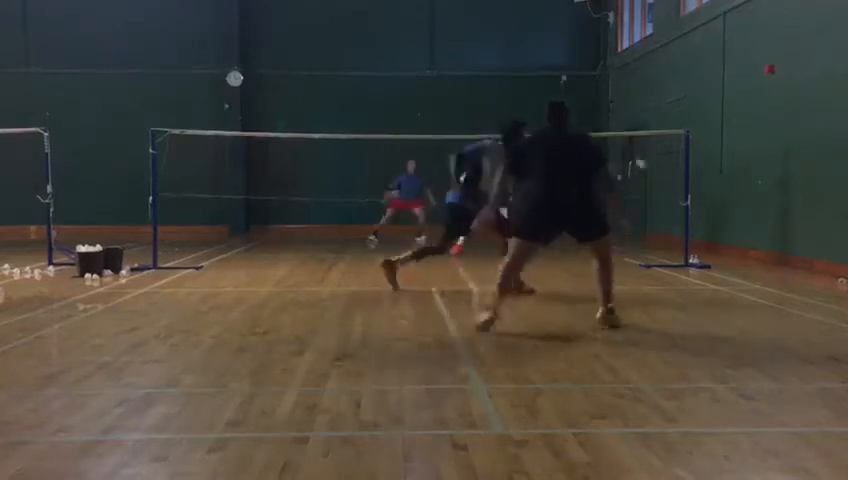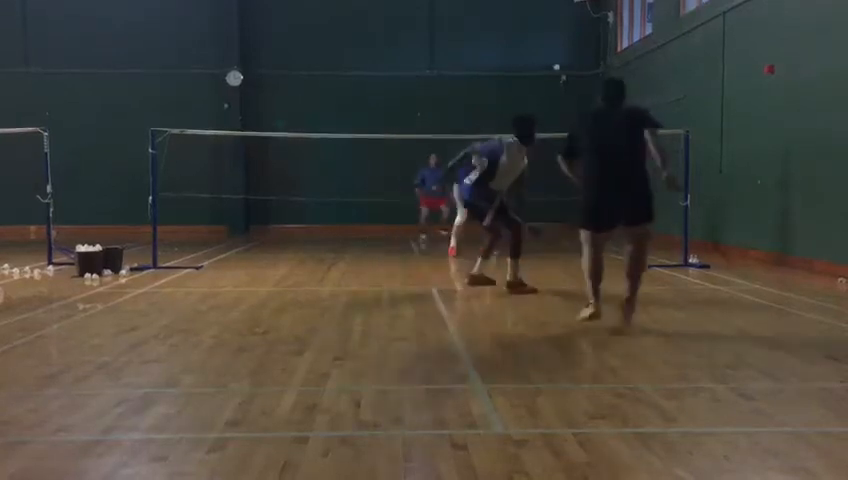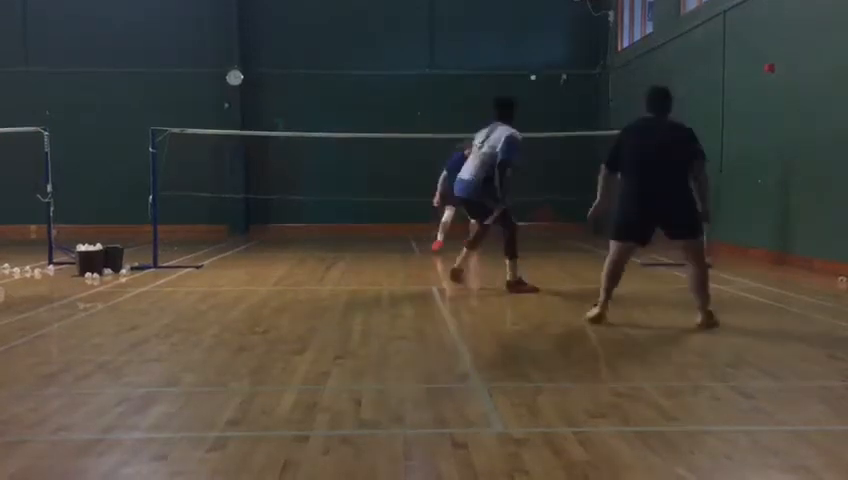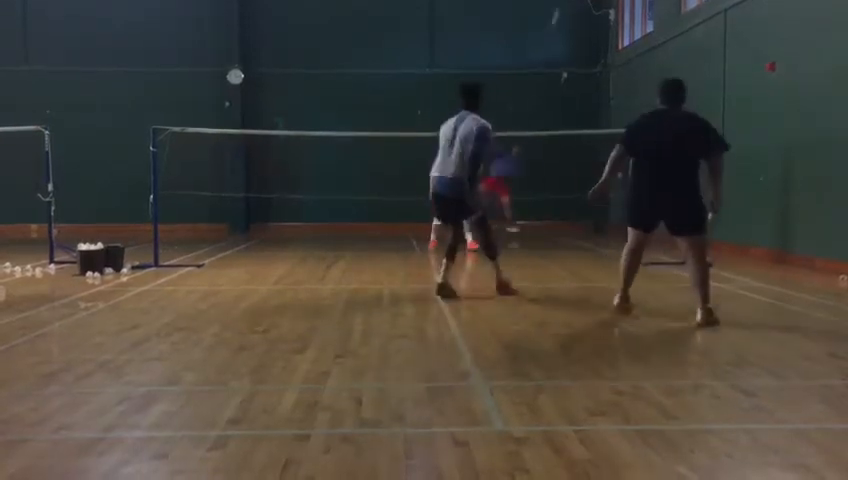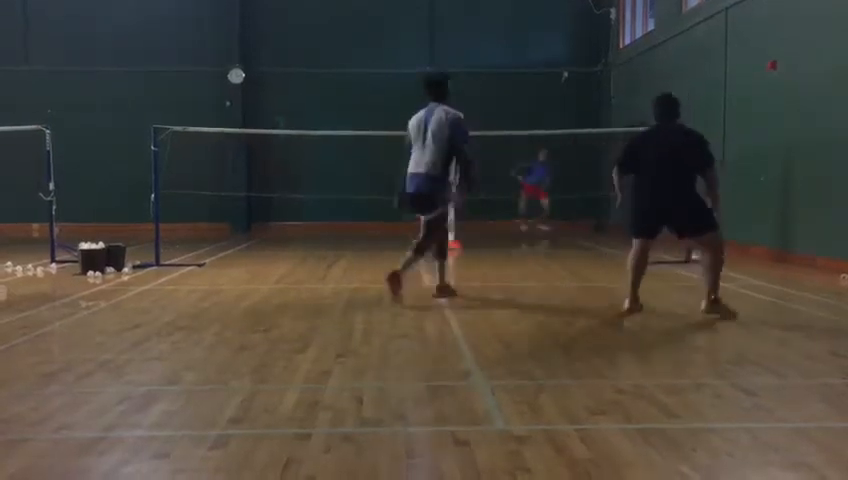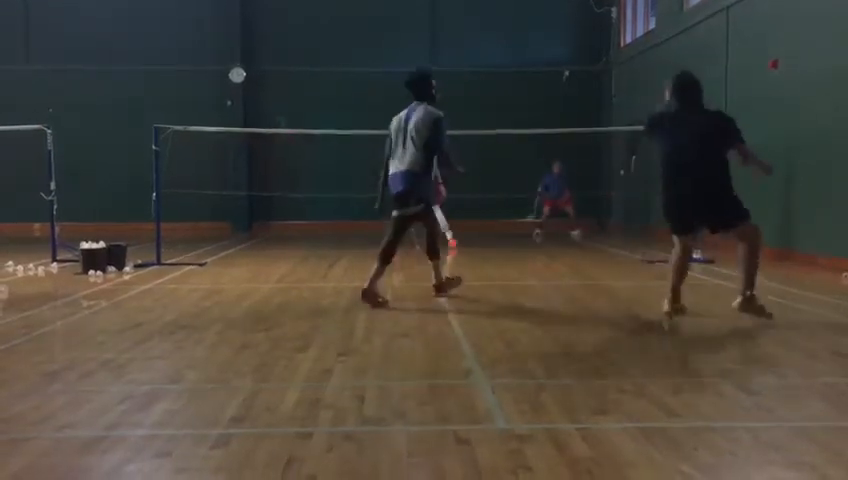
dt=0.3s
person 1, frame 1
left shoulder: (531, 144)
right shoulder: (583, 143)
left elbow: (506, 173)
right elbow: (602, 176)
left wrist: (492, 205)
right wrist: (602, 201)
left hip: (542, 206)
right hip: (581, 205)
left knee: (515, 257)
right knee: (603, 254)
left ankle: (493, 310)
right ankle: (607, 310)
person 1, frame 2
left shoulder: (587, 123)
right shoulder: (636, 115)
left elbow: (564, 158)
right elbow: (651, 135)
left wrist: (581, 180)
right wrist: (664, 168)
left hip: (595, 189)
right hip: (633, 187)
left knee: (591, 245)
right knee: (638, 244)
left ankle: (593, 303)
right ankle: (630, 299)
person 1, frame 3
left shoulder: (629, 133)
right shoulder: (683, 133)
left elbow: (609, 169)
right elbow: (697, 170)
left wrist: (602, 201)
right wrist: (704, 203)
left hip: (635, 204)
right hip: (677, 204)
left knee: (617, 255)
right knee: (696, 257)
left ankle: (601, 306)
right ankle: (704, 312)
person 1, frame 4
left shoulder: (643, 123)
right shoulder: (698, 125)
left elbow: (621, 152)
right elbow: (715, 159)
left wrist: (605, 181)
right wrist: (716, 193)
left hip: (643, 193)
right hip: (682, 196)
left knee: (635, 243)
right knee: (696, 252)
left ankle: (623, 295)
right ankle: (704, 309)
person 1, frame 5
left shoulder: (640, 140)
right shoulder: (693, 138)
left elbow: (619, 170)
right elbow: (709, 173)
left wrist: (621, 196)
right wrist: (714, 200)
left hip: (645, 201)
right hip: (681, 201)
left knee: (639, 248)
right knee: (714, 245)
left ankle: (632, 299)
right ankle: (711, 299)
person 1, frame 6
left shoulder: (665, 121)
right shoulder: (719, 121)
left elbow: (651, 124)
right elbow: (741, 153)
left wrist: (668, 103)
right wrist: (761, 166)
left hip: (677, 197)
right hip: (713, 193)
left knee: (682, 247)
right knee: (750, 236)
left ankle: (672, 300)
right ankle: (747, 296)
person 2, frame 1
right shoulder: (488, 147)
right elbow: (459, 156)
right wrist: (456, 180)
left hip: (475, 201)
right hip: (465, 198)
left knee: (441, 247)
right knee: (501, 230)
left ankle: (394, 263)
person 2, frame 2
left shoulder: (523, 156)
right shoulder: (505, 146)
left elbow: (516, 188)
right elbow: (470, 151)
right wrist: (451, 168)
left hip: (488, 196)
right hip: (476, 193)
left knee: (496, 232)
right knee: (515, 227)
left ankle: (476, 274)
right ankle: (514, 280)
person 2, frame 3
left shoulder: (484, 132)
right shoulder: (511, 135)
right elbow: (502, 166)
right wrist: (501, 196)
left hip: (462, 186)
right hip: (478, 188)
left knee: (484, 225)
right knee: (509, 227)
left ankle: (459, 266)
right ankle: (514, 280)
person 2, frame 4
left shoulder: (447, 125)
right shoulder: (481, 126)
right elbow: (475, 161)
right wrist: (470, 191)
left hip: (438, 184)
right hip: (458, 186)
left knee: (457, 234)
right knee: (484, 230)
left ankle: (443, 281)
right ankle: (500, 280)
person 2, frame 5
left shoulder: (415, 119)
right shoulder: (454, 118)
right elbow: (461, 156)
left wrist: (404, 192)
right wrist: (468, 183)
left hip: (414, 180)
right hip: (435, 181)
left knee: (439, 230)
right knee: (431, 233)
left ankle: (442, 283)
right ankle: (398, 273)
person 2, frame 6
left shoulder: (398, 118)
right shoulder: (433, 116)
left elbow: (388, 158)
right elbow: (441, 156)
left wrist: (382, 195)
right wrist: (457, 170)
left hip: (397, 179)
right hip: (414, 180)
left knee: (432, 226)
right knee: (396, 234)
left ankle: (440, 281)
right ankle: (370, 288)
